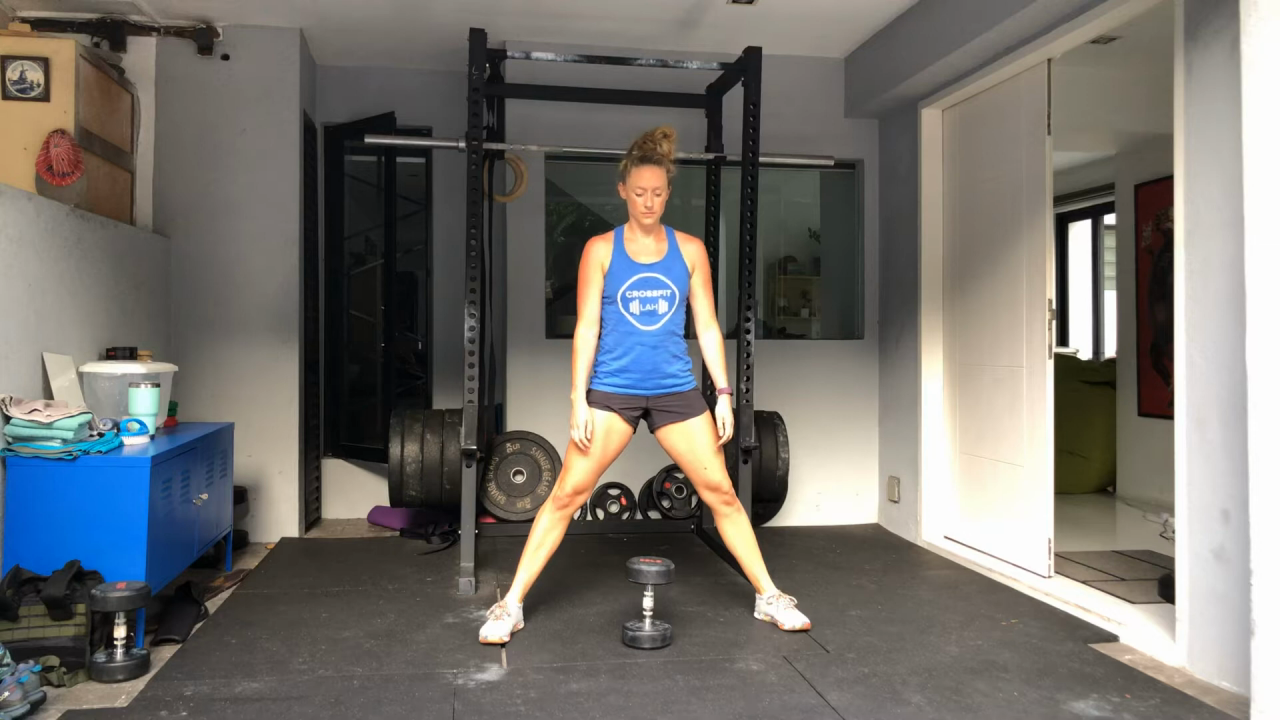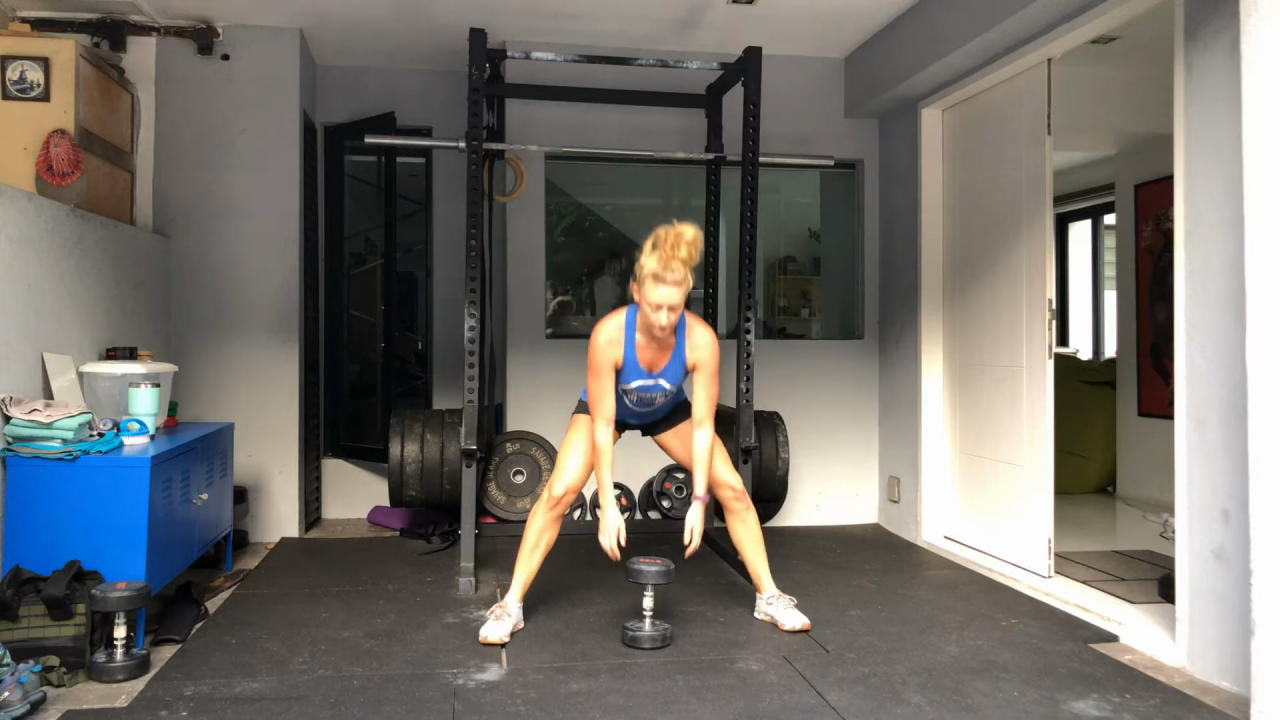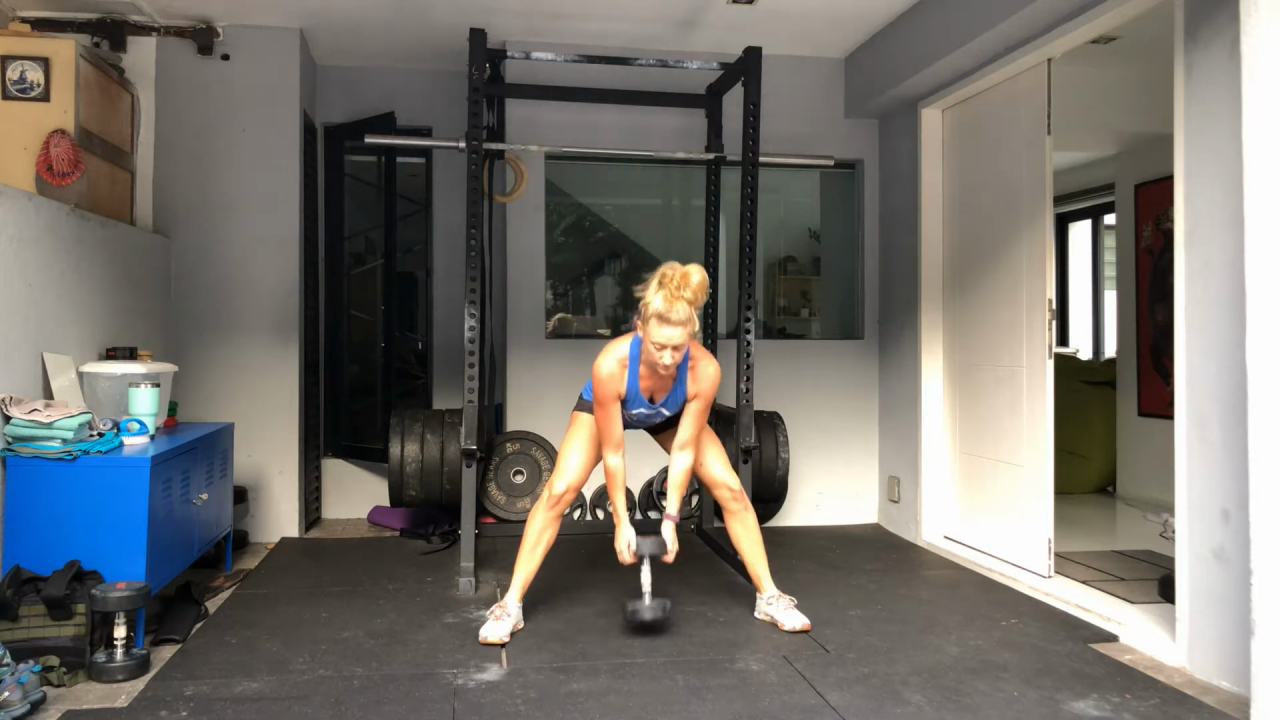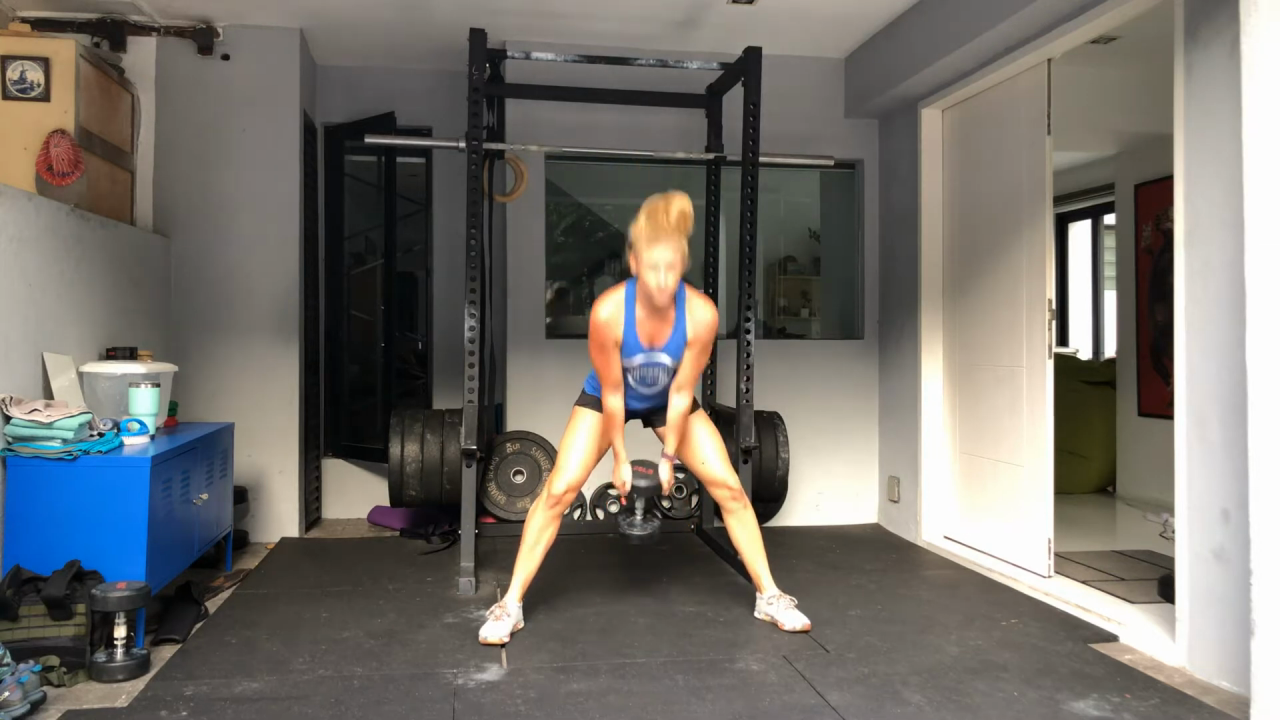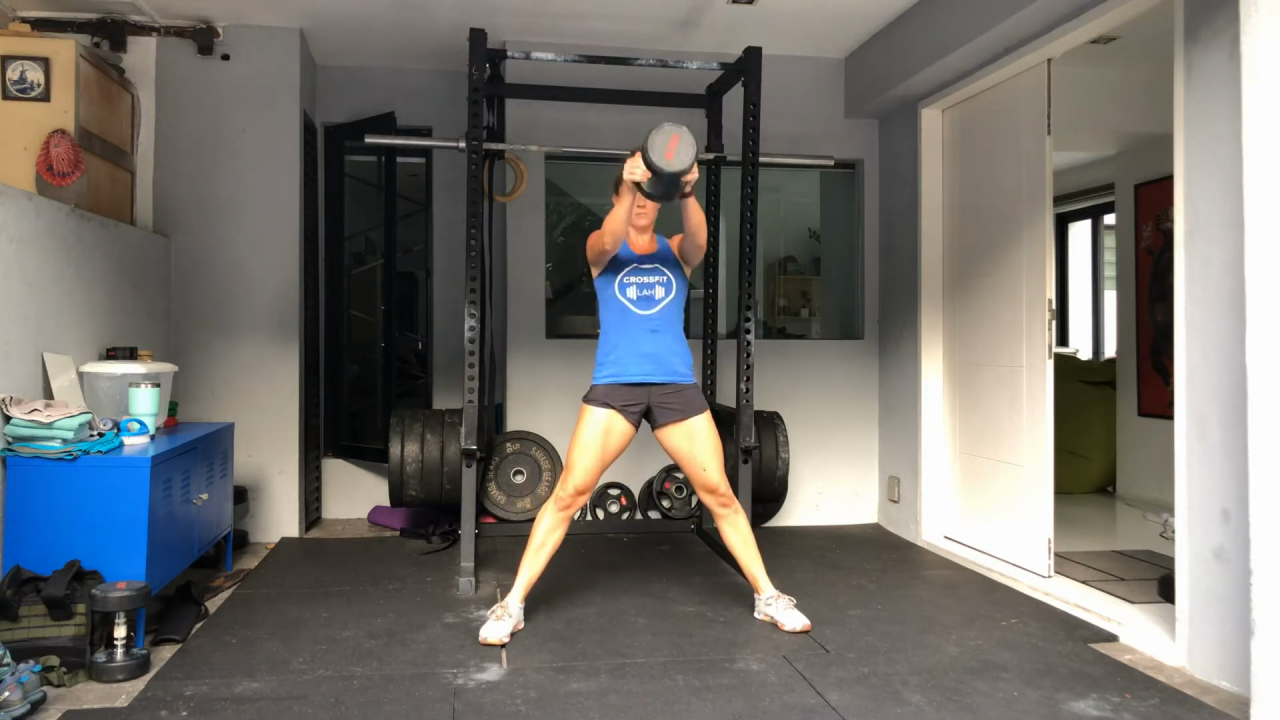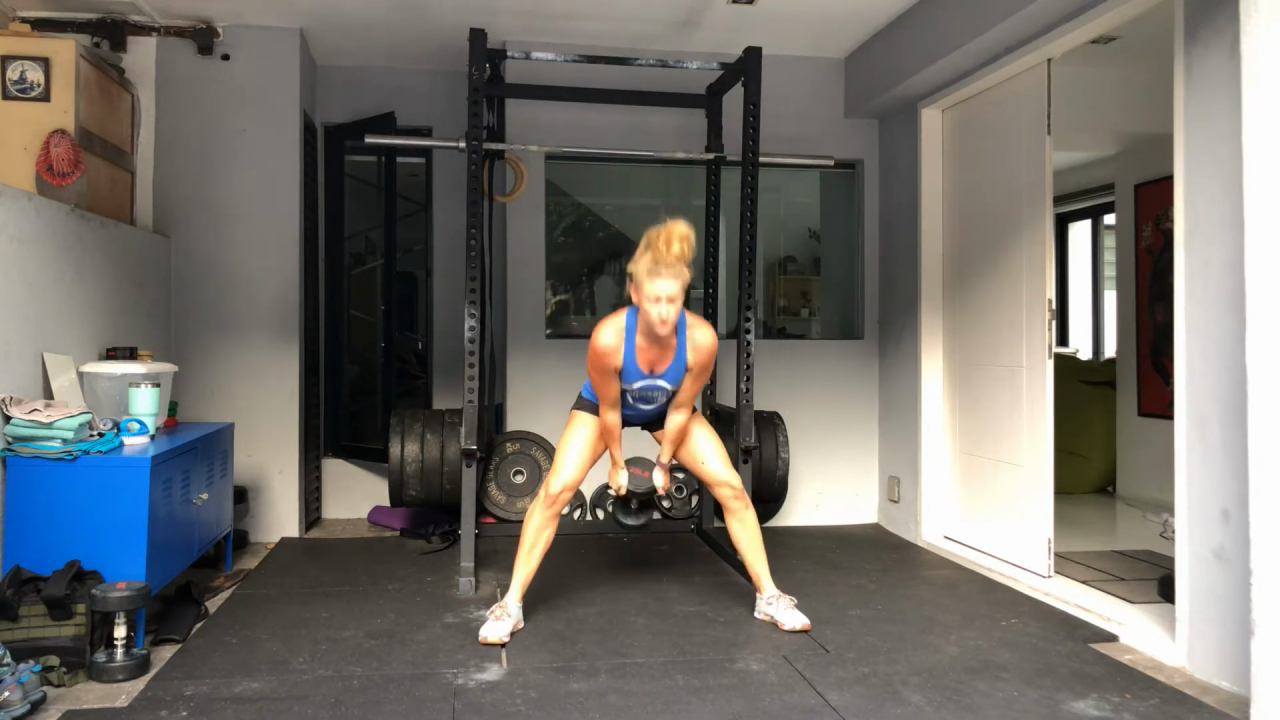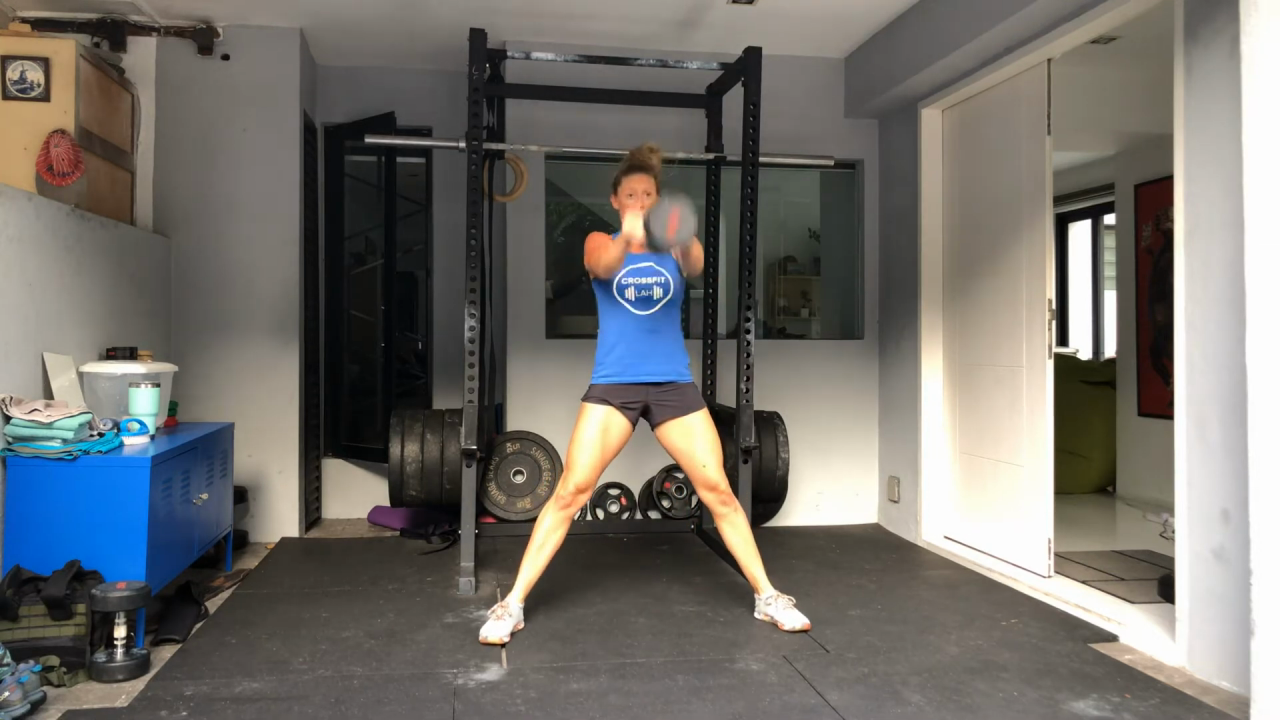
dt=0.7s
person 1, frame 1
left shoulder: (690, 249)
right shoulder: (601, 249)
left elbow: (707, 325)
right elbow: (586, 328)
left wrist: (723, 394)
right wrist: (578, 399)
left hip: (676, 391)
right hip: (613, 391)
left knee: (721, 493)
right knee: (567, 494)
left ankle: (769, 597)
right ankle: (510, 604)
person 1, frame 2
left shoulder: (701, 339)
right shoulder: (609, 333)
left elbow: (703, 425)
right elbow: (602, 424)
left wrist: (699, 500)
right wrist: (607, 505)
left hip: (669, 413)
right hip: (606, 408)
left knee: (731, 488)
right knee: (559, 492)
left ankle: (769, 596)
right ankle: (510, 604)
person 1, frame 3
left shoulder: (705, 370)
right shoulder: (611, 363)
left elbow: (684, 449)
right elbow: (613, 452)
left wrist: (671, 519)
right wrist: (622, 522)
left hip: (671, 416)
right hip: (603, 408)
left knee: (730, 489)
right knee: (559, 491)
left ankle: (768, 597)
right ankle: (510, 605)
person 1, frame 4
left shoulder: (701, 313)
right shoulder: (608, 311)
left elbow: (682, 390)
right elbow: (612, 391)
left wrist: (667, 455)
right wrist: (620, 459)
left hip: (669, 405)
right hip: (603, 401)
left knee: (728, 487)
right knee: (559, 491)
left ankle: (770, 596)
right ankle: (510, 605)
person 1, frame 5
left shoulder: (675, 250)
right shoulder: (602, 248)
left elbow: (699, 241)
right elbow: (610, 240)
left wrist: (687, 194)
right wrist: (628, 187)
left hip: (675, 385)
right hip: (615, 385)
left knee: (719, 495)
right knee: (568, 495)
left ankle: (768, 596)
right ankle: (512, 604)
person 1, frame 6
left shoulder: (702, 339)
right shoulder: (608, 337)
left elbow: (682, 407)
right elbow: (609, 408)
left wrist: (664, 464)
right wrist: (617, 464)
left hip: (667, 412)
right hip: (601, 407)
left knee: (732, 488)
right knee: (554, 491)
left ankle: (768, 595)
right ankle: (510, 605)
person 1, frame 7
left shoulder: (672, 248)
right shoulder: (600, 241)
left elbow: (696, 264)
right elbow: (602, 266)
left wrist: (685, 241)
right wrist: (627, 236)
left hip: (674, 385)
right hip: (614, 385)
left knee: (718, 491)
right knee: (570, 492)
left ankle: (767, 596)
right ankle: (512, 603)
